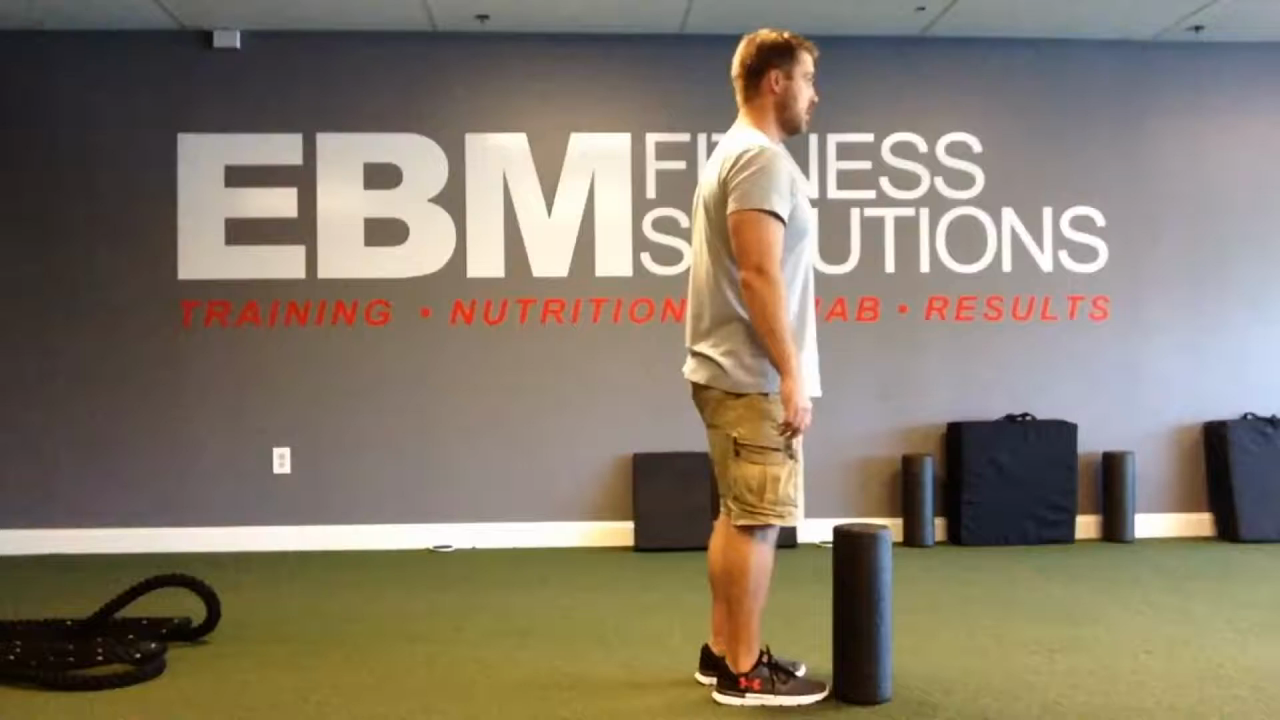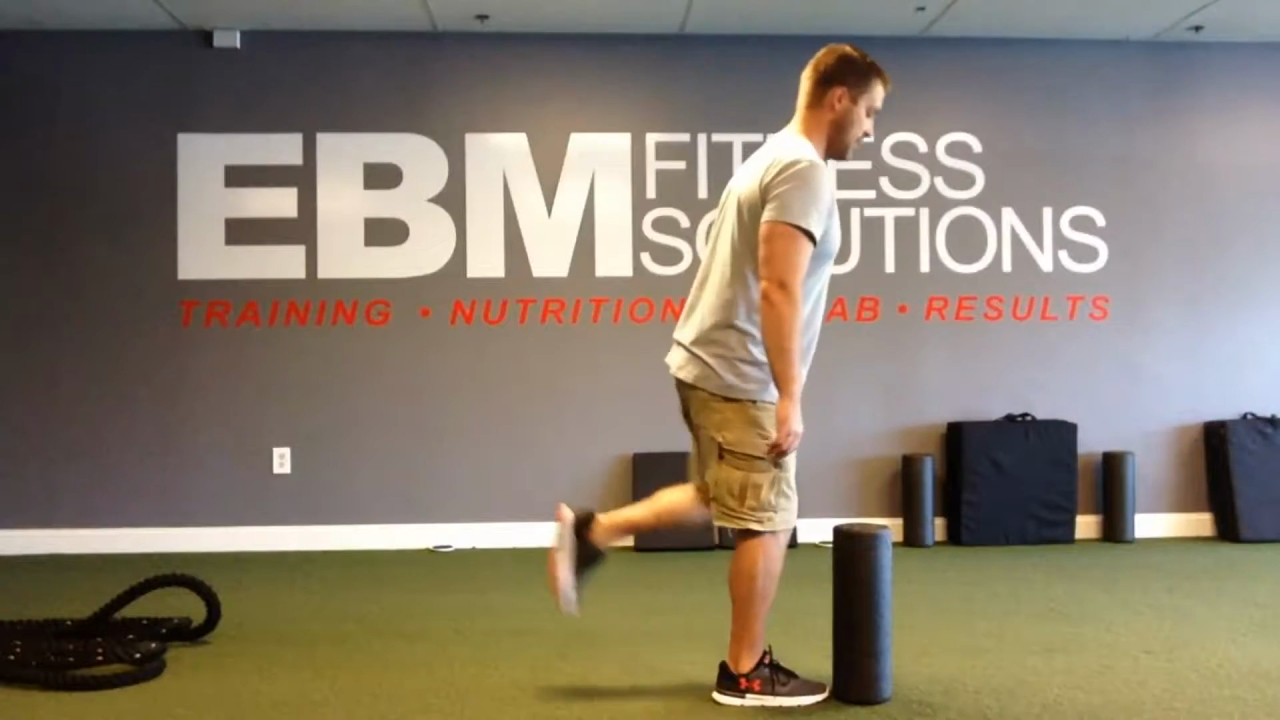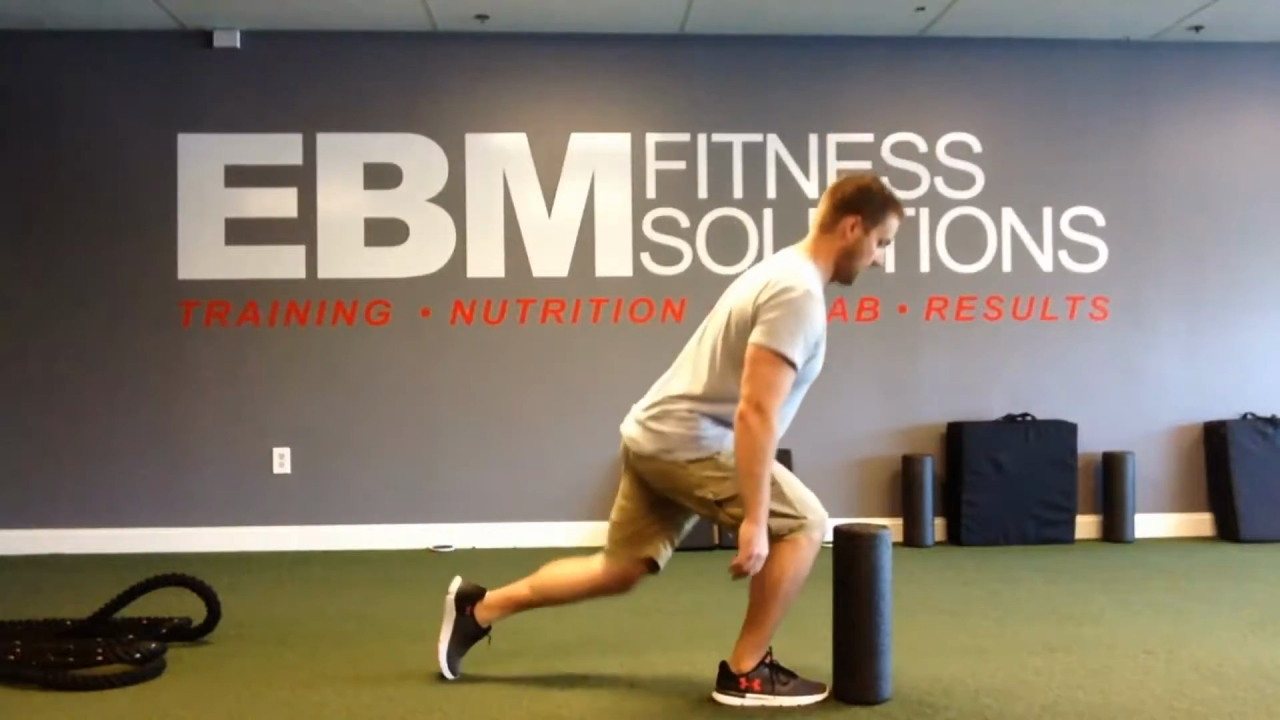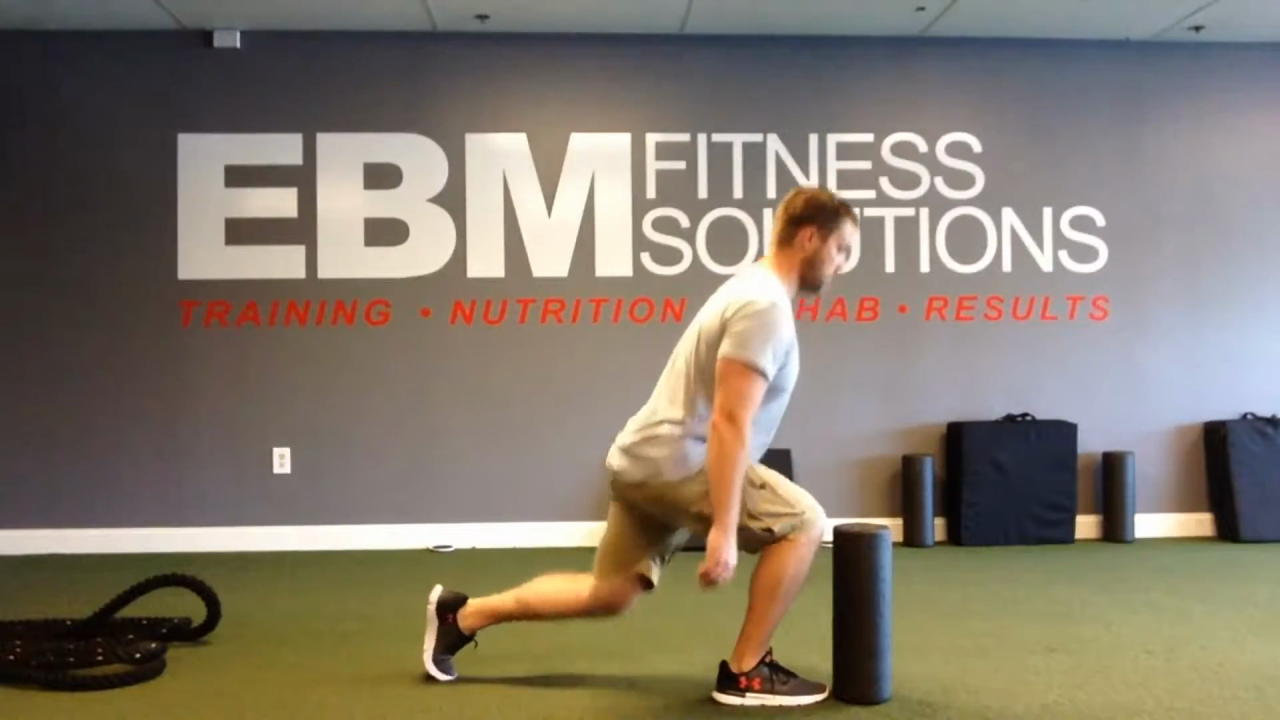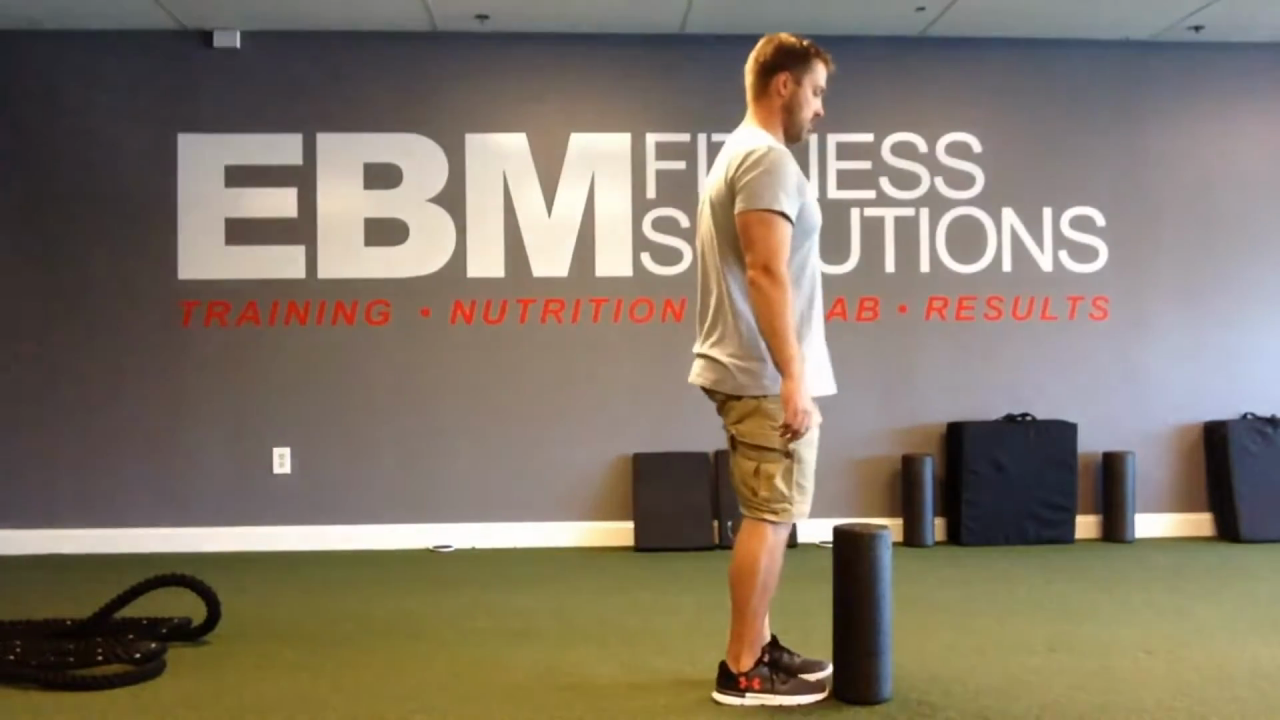
dt=1s
person 1, frame 1
left shoulder: (735, 155)
right shoulder: (759, 157)
right elbow: (757, 277)
right wrist: (790, 376)
left hip: (728, 370)
right hip: (752, 376)
left knee: (738, 516)
right knee: (758, 519)
left ankle: (724, 649)
right ankle: (745, 671)
person 1, frame 2
left shoulder: (775, 157)
right shoulder: (804, 169)
right elbow: (776, 291)
right wrist: (788, 400)
left hip: (709, 360)
right hip: (734, 374)
left knee: (719, 498)
right knee: (765, 520)
left ankle: (589, 535)
right ankle: (744, 674)
person 1, frame 3
left shoulder: (783, 271)
right shoulder: (798, 292)
right elbow: (755, 413)
right wrist: (754, 522)
left hip: (655, 435)
right hip: (685, 440)
left knee: (619, 569)
right knee: (803, 524)
left ankle: (476, 609)
right ankle: (746, 672)
person 1, frame 4
left shoulder: (753, 289)
right shoulder: (765, 305)
right elbow: (729, 423)
right wrist: (722, 533)
left hip: (644, 459)
right hip: (672, 462)
left knee: (607, 595)
right knee: (803, 525)
left ankle: (461, 615)
right ankle: (746, 673)
person 1, frame 5
left shoulder: (738, 154)
right shoulder: (766, 156)
right elbow: (765, 275)
right wrist: (792, 378)
left hip: (743, 369)
right hip: (763, 376)
left knee: (767, 514)
right knee: (771, 516)
left ankle: (758, 648)
right ankle: (742, 671)
